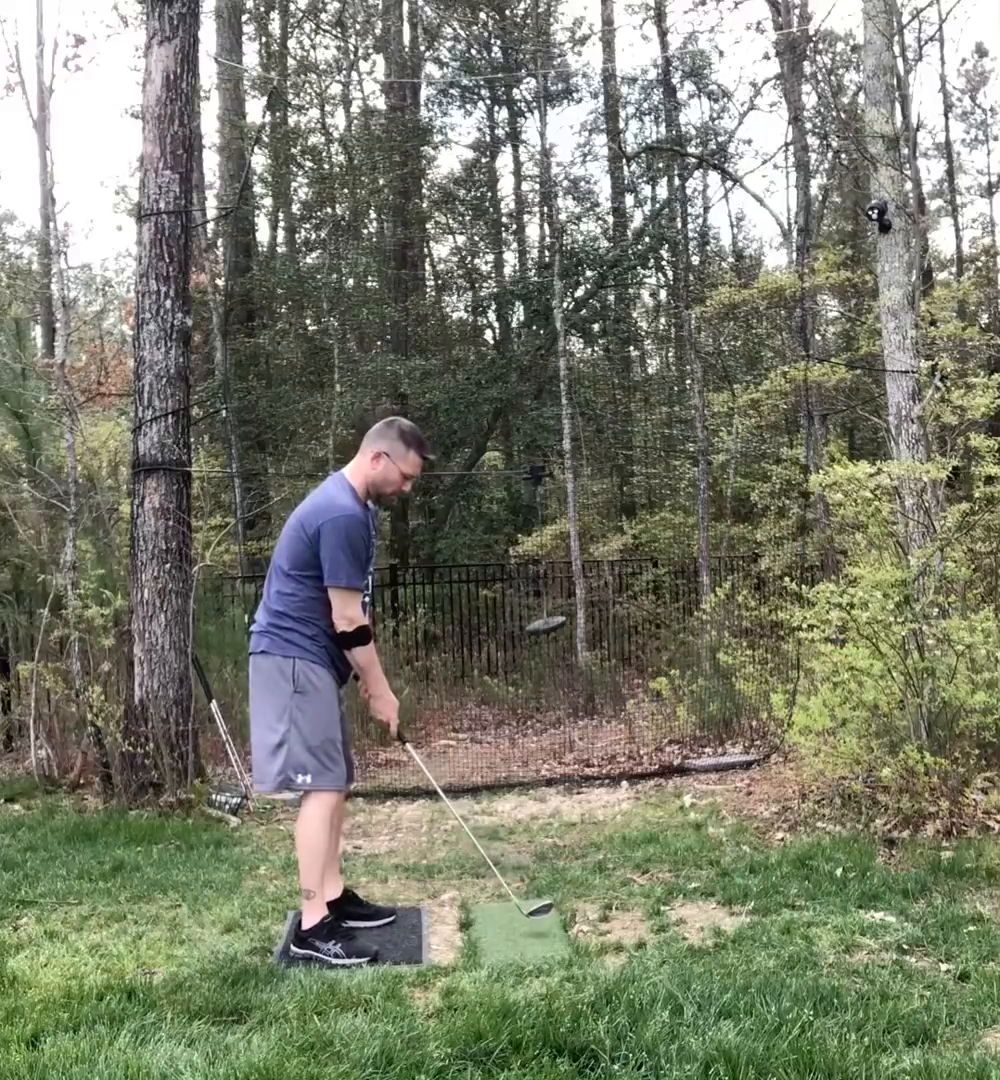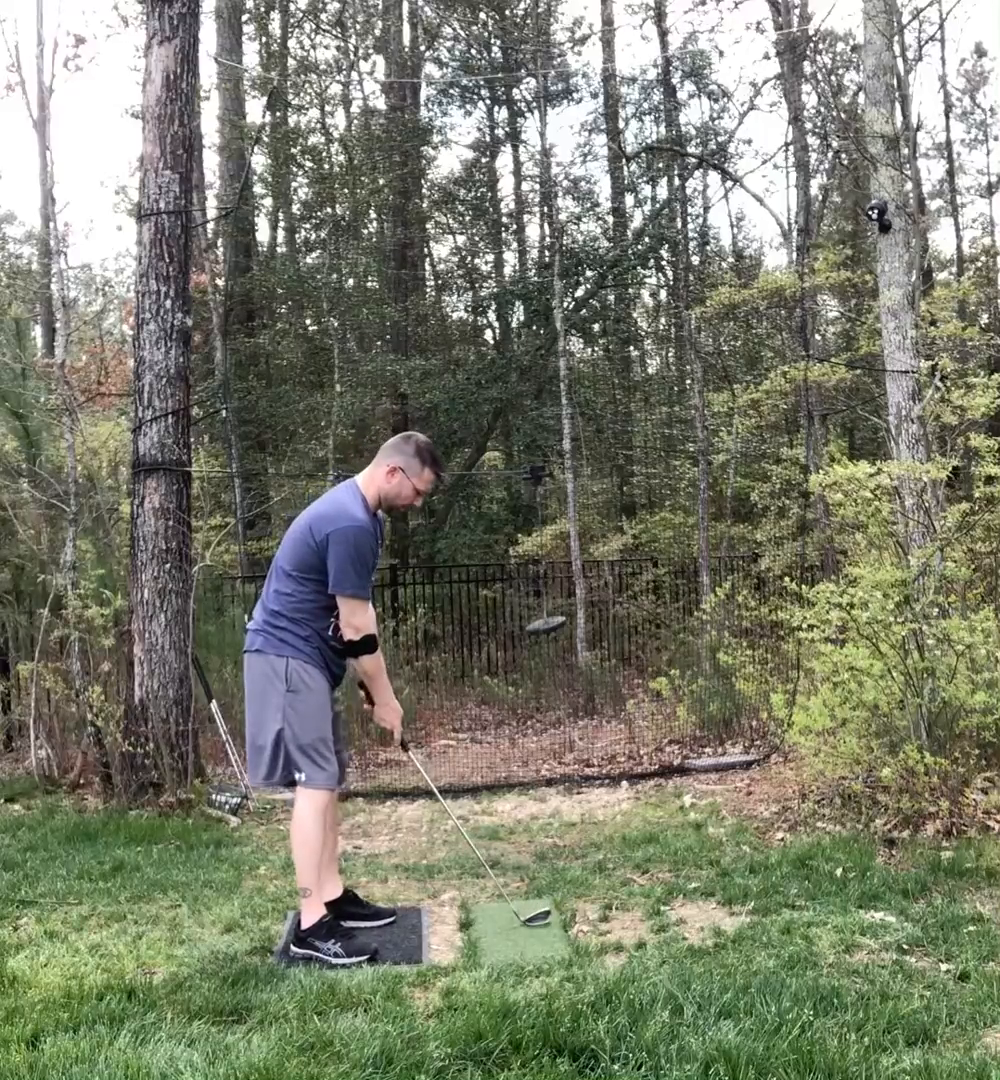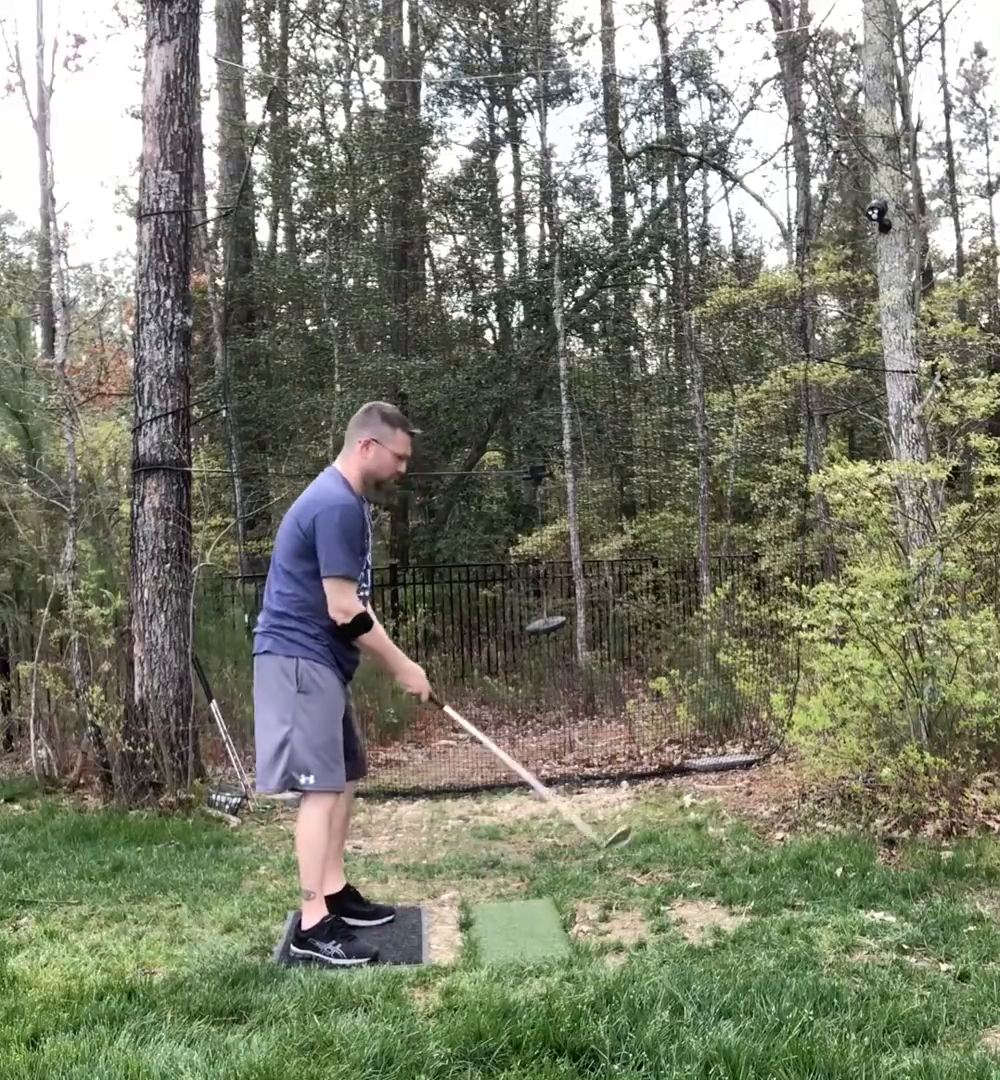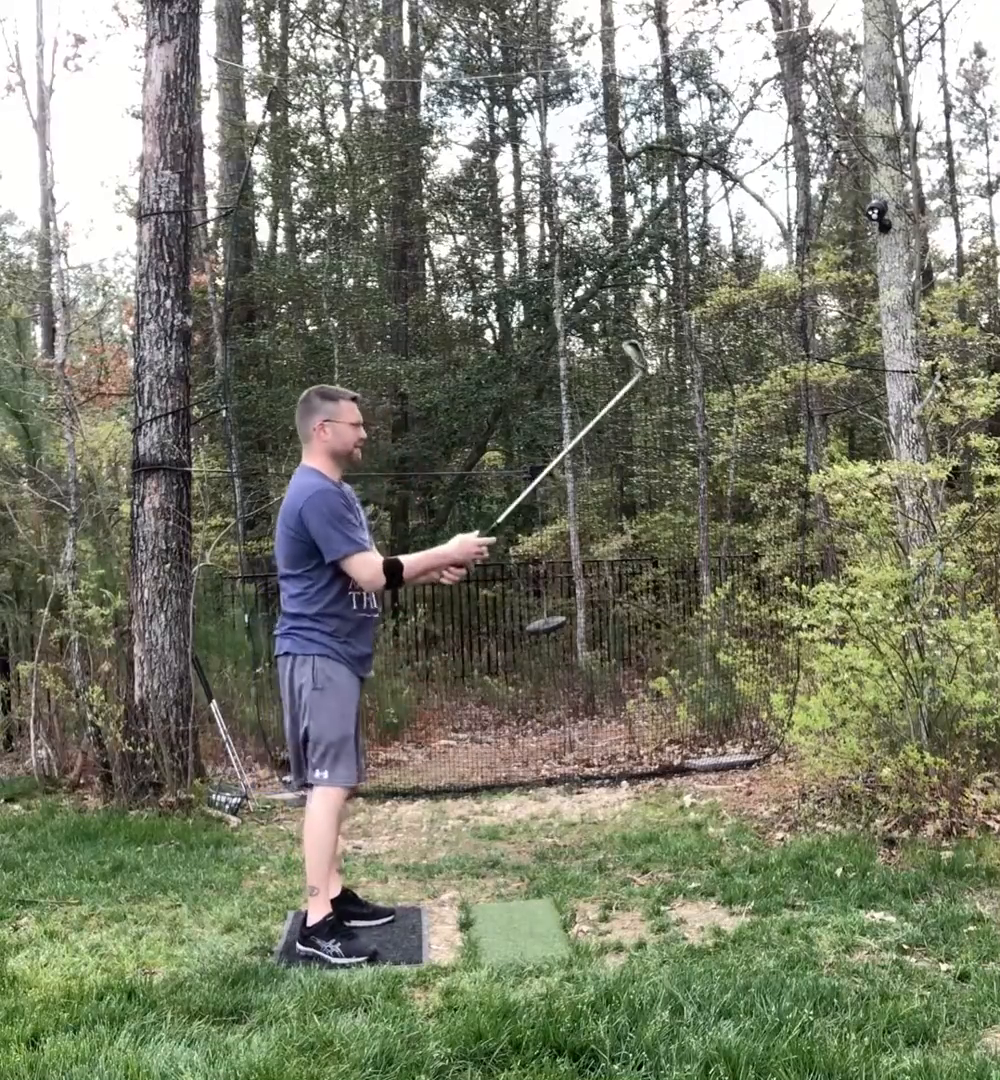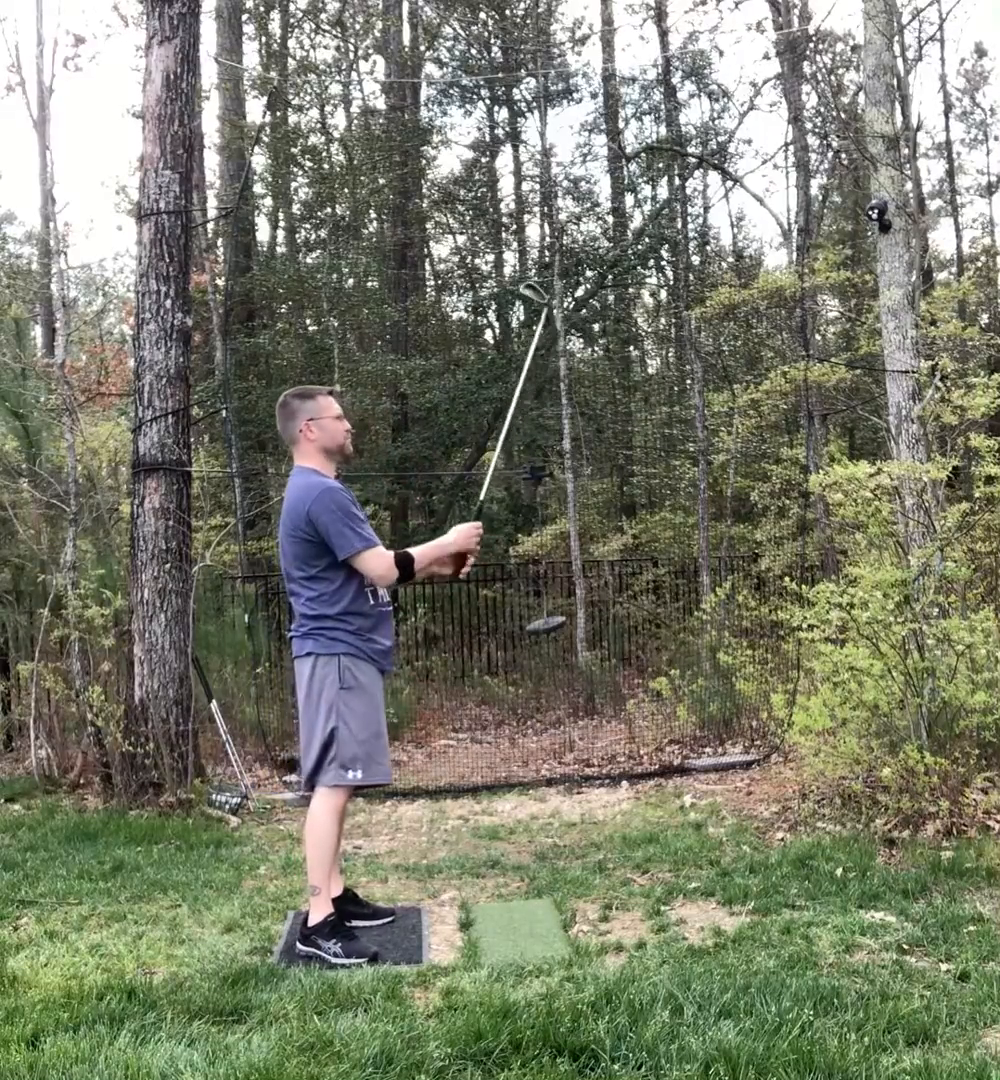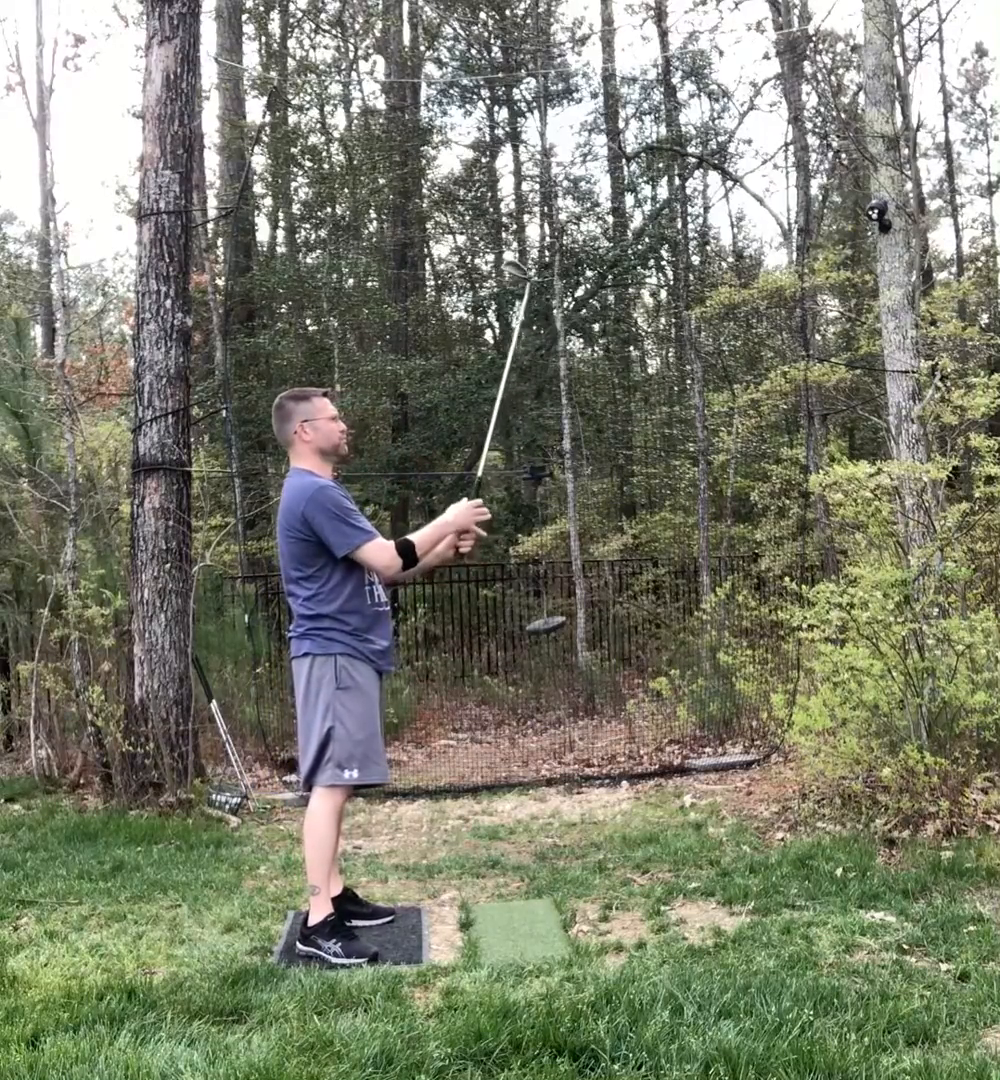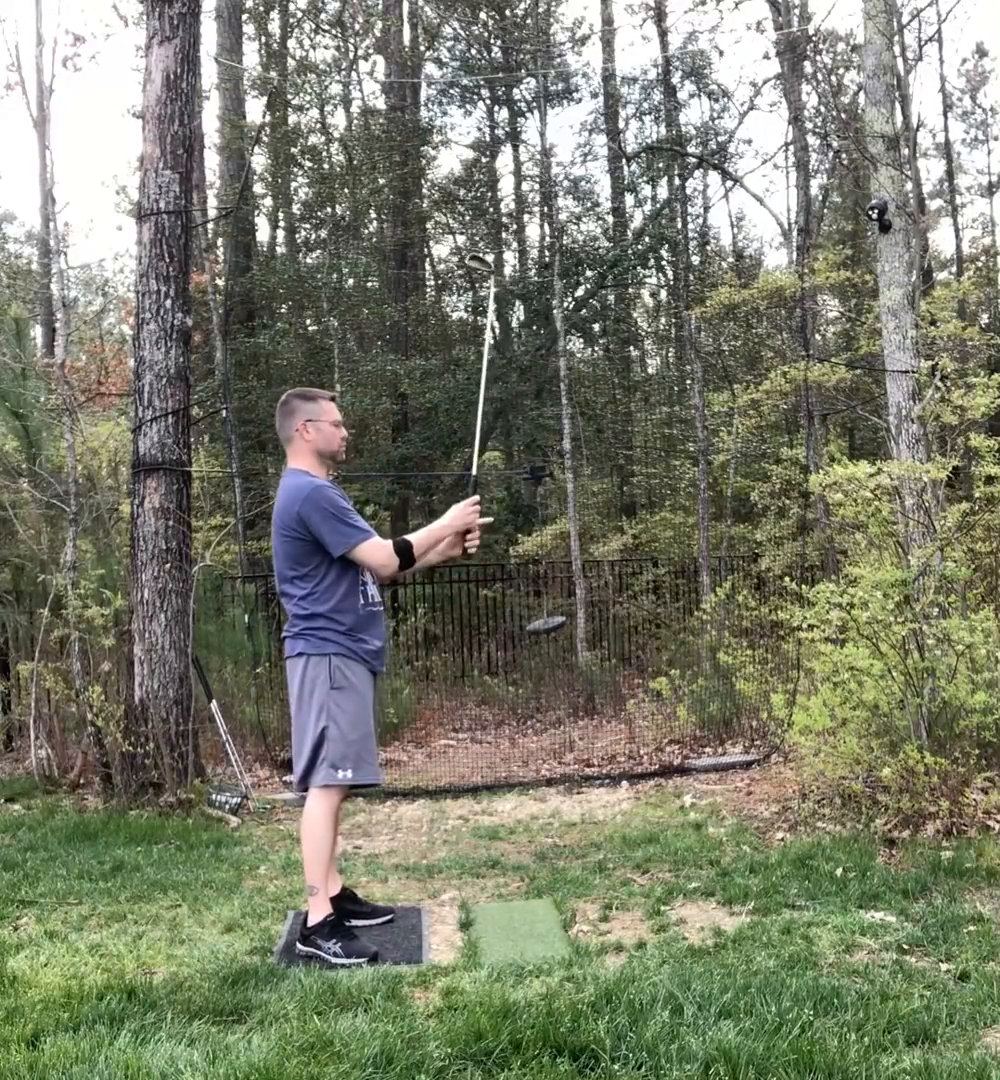
dt=0.5s
person 1, frame 1
left shoulder: (351, 504)
right shoulder: (343, 515)
left elbow: (353, 610)
right elbow: (347, 619)
left wrist: (369, 679)
right wrist: (379, 690)
left hip: (312, 659)
right hip: (295, 659)
left knee: (334, 782)
right knee: (322, 786)
left ankle: (332, 896)
right ankle: (313, 925)
person 1, frame 2
left shoulder: (356, 508)
right shoulder: (351, 524)
left elbow: (358, 613)
right elbow: (355, 626)
left wrist: (374, 684)
right wrist: (385, 697)
left hip: (304, 657)
right hip: (288, 657)
left knee: (327, 781)
right knee: (315, 784)
left ankle: (332, 895)
right ankle: (312, 924)
person 1, frame 3
left shoulder: (345, 498)
right shoulder: (338, 505)
left elbow: (353, 599)
right elbow: (344, 610)
left wrist: (389, 658)
right wrist: (401, 666)
left hip: (318, 658)
right hip: (299, 659)
left knee: (343, 778)
right knee: (321, 787)
left ankle: (335, 891)
right ankle: (313, 924)
person 1, frame 4
left shoulder: (337, 491)
right shoulder: (316, 495)
left elbow: (368, 568)
right elbow: (371, 575)
left wrist: (432, 570)
right wrist: (445, 553)
left hip: (336, 655)
right hip: (318, 656)
left knee: (334, 782)
right knee: (328, 783)
left ankle: (333, 894)
right ankle: (316, 922)
person 1, frame 5
left shoulder: (322, 491)
right shoulder: (321, 493)
left elbow: (371, 570)
right elbow: (383, 570)
left wrist: (439, 564)
right wrist: (446, 543)
left hip: (346, 653)
right hip: (337, 654)
left knee: (337, 783)
right knee: (333, 783)
left ankle: (335, 894)
right ankle: (318, 922)
person 1, frame 6
left shoulder: (321, 492)
right shoulder: (314, 494)
left elbow: (379, 566)
right elbow: (387, 562)
left wrist: (446, 546)
right wrist: (446, 522)
left hip: (348, 654)
right hip: (334, 655)
left knee: (336, 782)
right knee: (331, 782)
left ankle: (335, 894)
right ankle: (318, 922)
person 1, frame 7
left shoulder: (317, 492)
right shoulder: (310, 494)
left elbow: (376, 565)
right elbow: (384, 560)
left wrist: (449, 547)
right wrist: (445, 524)
left hip: (343, 654)
right hip: (328, 655)
left knee: (333, 782)
right knee: (326, 782)
left ankle: (333, 894)
right ankle: (317, 922)
